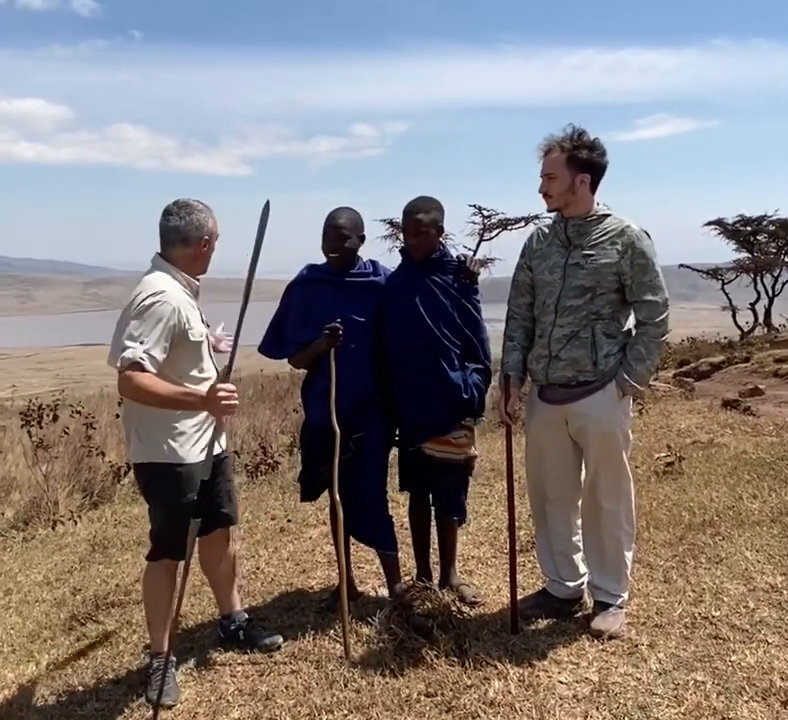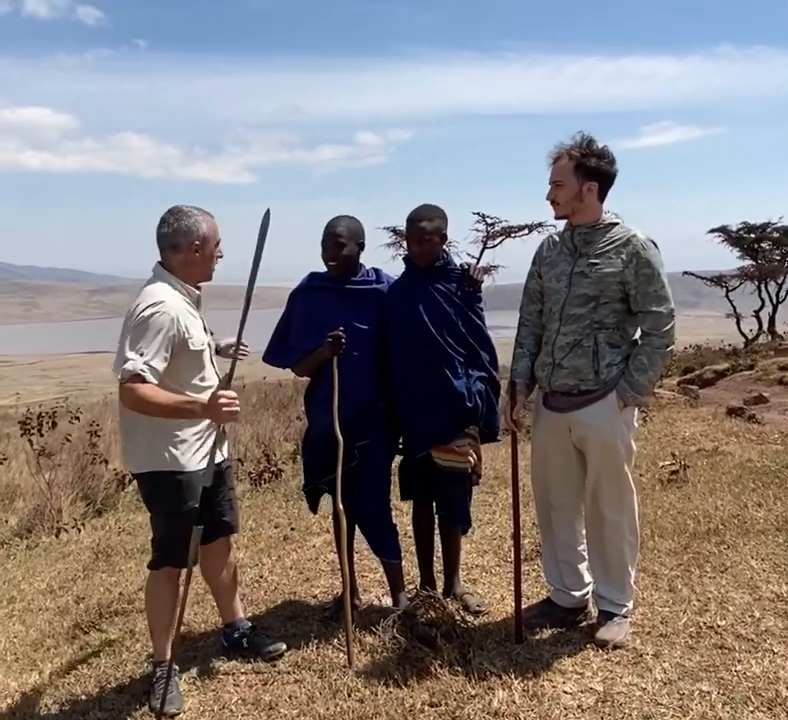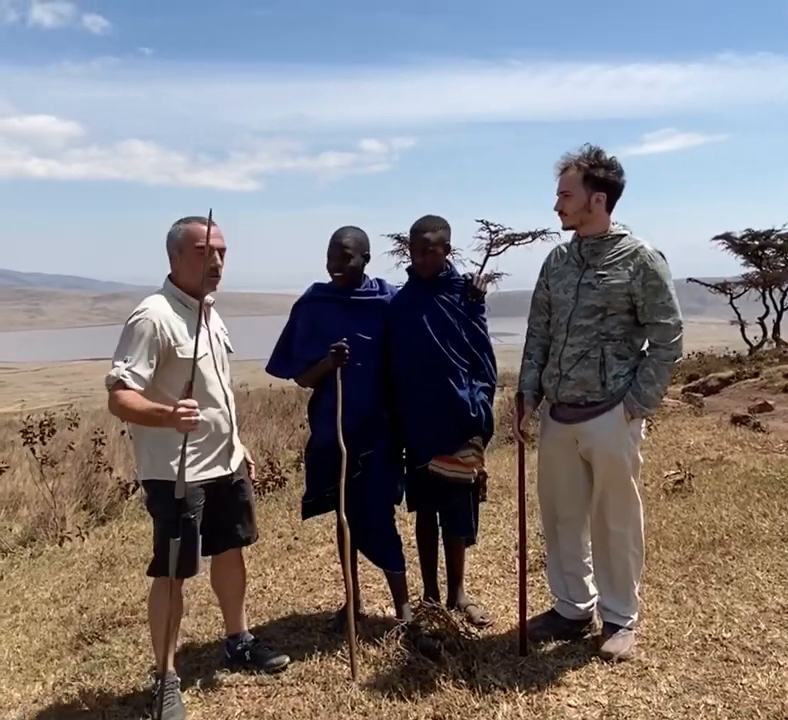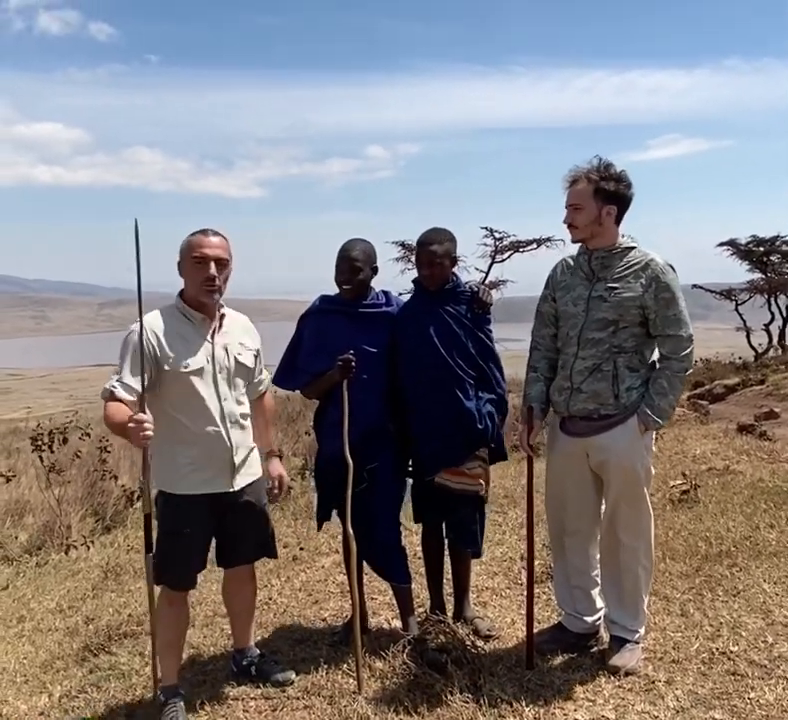
dt=0.3s
person 1, frame 1
left shoulder: (626, 239)
right shoulder: (538, 241)
left elbow: (654, 318)
right elbow: (519, 315)
left wrist: (629, 382)
right wrist: (511, 378)
left hip: (600, 395)
right hip: (544, 395)
left knee: (607, 499)
right knee: (550, 498)
left ankle: (610, 596)
right ankle: (563, 587)
person 1, frame 2
left shoulder: (633, 248)
right shoulder: (549, 250)
left elbow: (660, 330)
right elbow: (530, 324)
left wrist: (630, 393)
right wrist: (519, 386)
left hip: (603, 404)
right hip: (551, 403)
left knee: (610, 508)
right knee: (555, 506)
left ankle: (615, 607)
right ankle: (569, 597)
person 1, frame 3
left shoulder: (640, 260)
right shoulder: (557, 260)
left elbow: (667, 341)
left wrist: (637, 406)
right wrist: (528, 396)
left hip: (610, 415)
right hip: (557, 414)
left knee: (616, 521)
right knee: (562, 518)
left ankle: (619, 618)
right ankle: (573, 608)
person 1, frame 4
left shoulder: (650, 272)
right shoulder: (562, 273)
left elbow: (678, 353)
right elbow: (542, 347)
left wrist: (650, 417)
right wrist: (534, 409)
left hip: (622, 429)
right hip: (565, 428)
left knee: (626, 534)
right knee: (569, 531)
left ankle: (626, 632)
right ankle: (579, 622)
person 2, frame 1
left shoulder: (177, 290)
right shoulder: (162, 298)
right elbow: (130, 379)
left wrist: (206, 351)
right wrist: (199, 399)
left hip: (203, 443)
right hip: (170, 452)
left knee: (218, 532)
right knee: (168, 554)
left ankle: (232, 620)
right ankle: (159, 658)
person 2, frame 2
left shoulder: (181, 299)
right shoulder: (162, 307)
right elbow: (132, 391)
left wrist: (213, 353)
right wrist: (201, 406)
left hip: (206, 452)
right hip: (172, 462)
left knee: (219, 540)
right knee: (170, 562)
left ankle: (236, 629)
right ankle: (162, 667)
person 2, frame 3
left shoulder: (210, 313)
right shoulder: (153, 317)
right elbow: (119, 396)
left wrist: (237, 442)
right wrist: (166, 415)
left hip: (224, 464)
right hip: (177, 472)
left knee: (230, 551)
right knee: (171, 573)
left ankle: (239, 642)
right ankle: (165, 677)
person 2, frame 4
left shoulder: (242, 328)
right shoulder: (152, 331)
right elbow: (116, 402)
left wrist: (272, 455)
right wrist: (128, 424)
left hip: (244, 476)
right hip: (184, 484)
left knee: (242, 567)
right knee: (176, 587)
left ankle: (245, 656)
person 3, frame 1
left shoulder: (457, 277)
right shoulder: (395, 283)
left elbow: (475, 337)
right elbow: (388, 346)
left wrist: (474, 388)
right wrist: (391, 401)
left hip: (453, 402)
right hip: (413, 404)
left knee: (450, 491)
right knee: (419, 490)
left ankle: (449, 572)
right ankle: (423, 573)
person 3, frame 2
left shoulder: (461, 285)
right shoulder: (398, 291)
left elbow: (479, 345)
right elbow: (392, 354)
left wrist: (478, 396)
right wrist: (395, 410)
left hip: (456, 411)
right hip: (416, 413)
left knee: (454, 500)
right knee: (422, 498)
left ankle: (453, 581)
right ankle: (427, 582)
person 3, frame 3
left shoulder: (464, 295)
right shoulder: (401, 302)
left elbow: (481, 356)
right elbow: (395, 364)
left wrist: (480, 408)
right wrist: (398, 419)
left hip: (460, 420)
right hip: (419, 423)
left knee: (458, 510)
right knee: (426, 509)
left ankle: (457, 592)
right ankle: (430, 593)
person 3, frame 4
left shoulder: (470, 308)
right shoulder: (407, 314)
left elbow: (489, 368)
right elbow: (401, 377)
left wrist: (488, 421)
right wrist: (404, 433)
left hip: (466, 433)
right hip: (426, 436)
left knee: (464, 523)
right knee: (432, 521)
left ankle: (463, 604)
right ankle: (437, 606)
person 4, frame 1
left shoulder: (381, 282)
right shoulder: (305, 286)
right elbow: (296, 359)
right wrist: (321, 344)
left hip: (370, 409)
right hip: (326, 409)
left knee: (370, 497)
right knee: (339, 496)
left ankle: (395, 583)
right ankle: (347, 580)
person 4, frame 2
left shoulder: (384, 289)
right shoulder: (308, 294)
right elbow: (298, 367)
right wrist: (324, 351)
left hip: (373, 417)
right hip: (329, 418)
left knee: (374, 505)
right knee: (342, 504)
left ankle: (398, 592)
right ankle: (350, 589)
person 4, frame 3
left shoulder: (388, 300)
right shoulder: (311, 305)
right elbow: (302, 377)
right wrist: (328, 363)
left hip: (377, 427)
right hip: (332, 428)
left knee: (377, 517)
right knee: (346, 516)
left ankle: (402, 604)
right ankle: (354, 600)
person 4, frame 4
left shoulder: (393, 312)
right shoulder: (317, 317)
right elbow: (306, 389)
right wrist: (333, 375)
left hip: (382, 441)
right hip: (337, 441)
left knee: (383, 530)
right knee: (351, 527)
left ankle: (408, 616)
right ankle: (359, 612)
